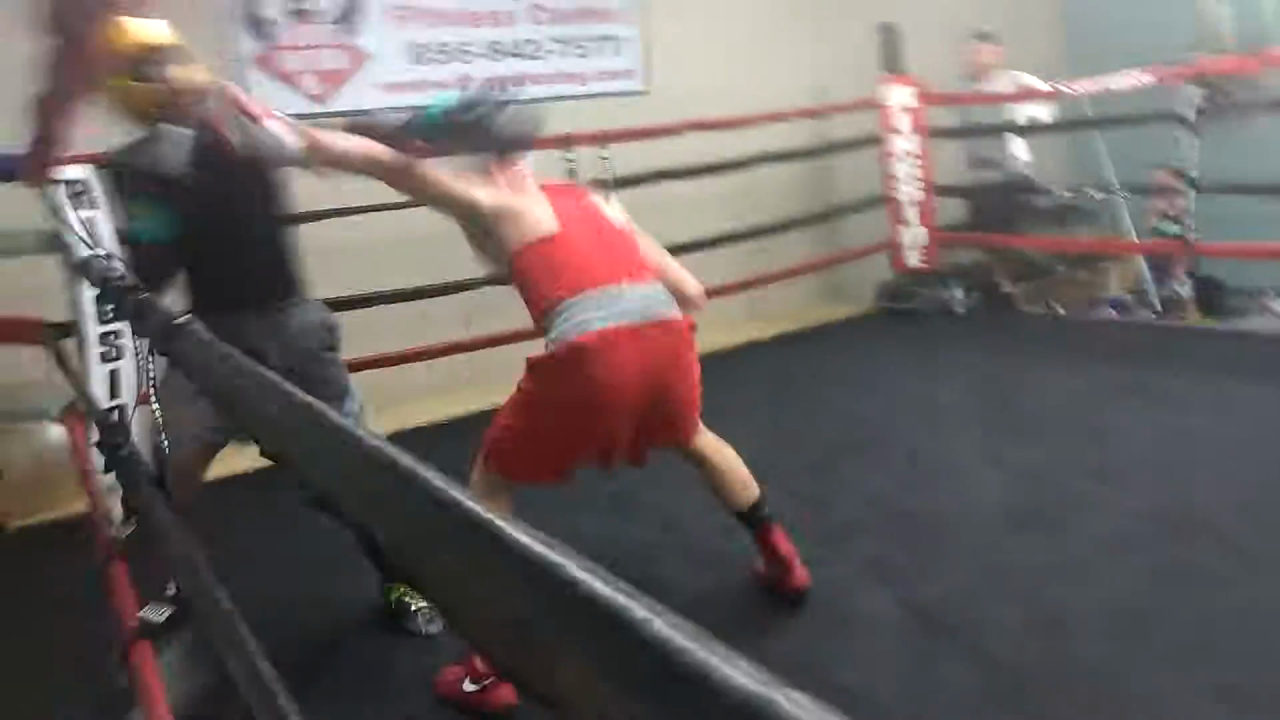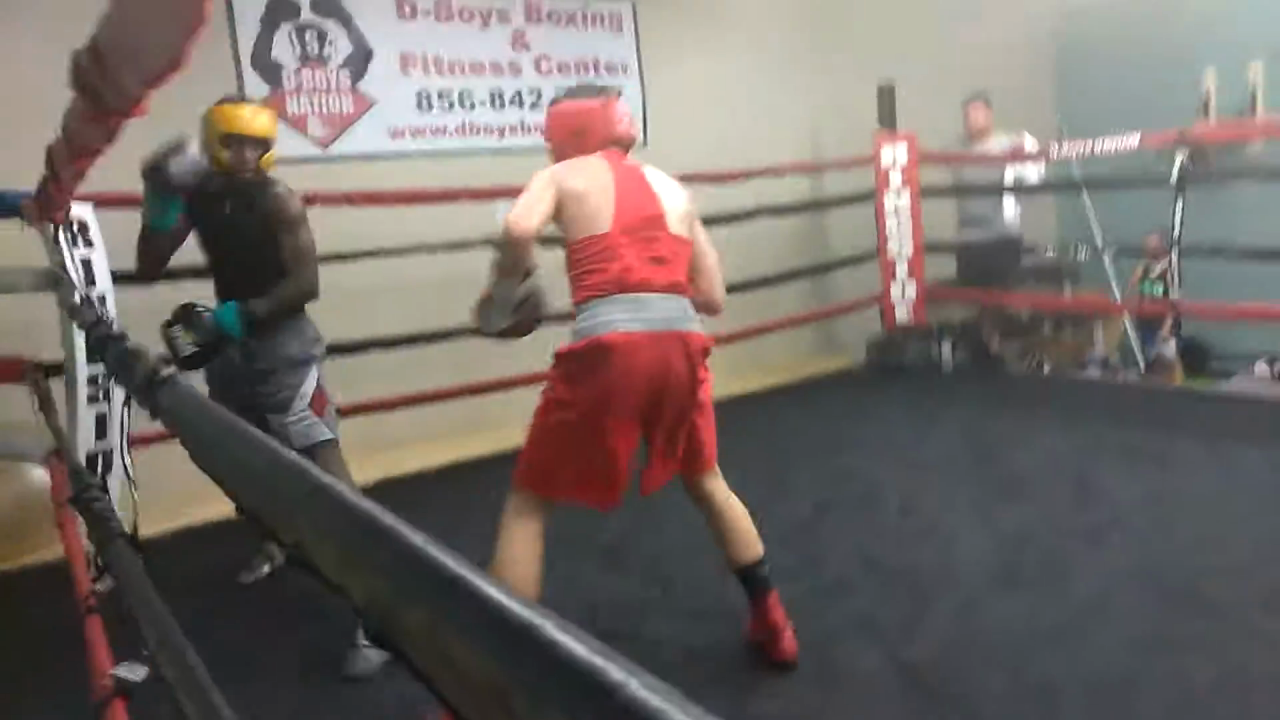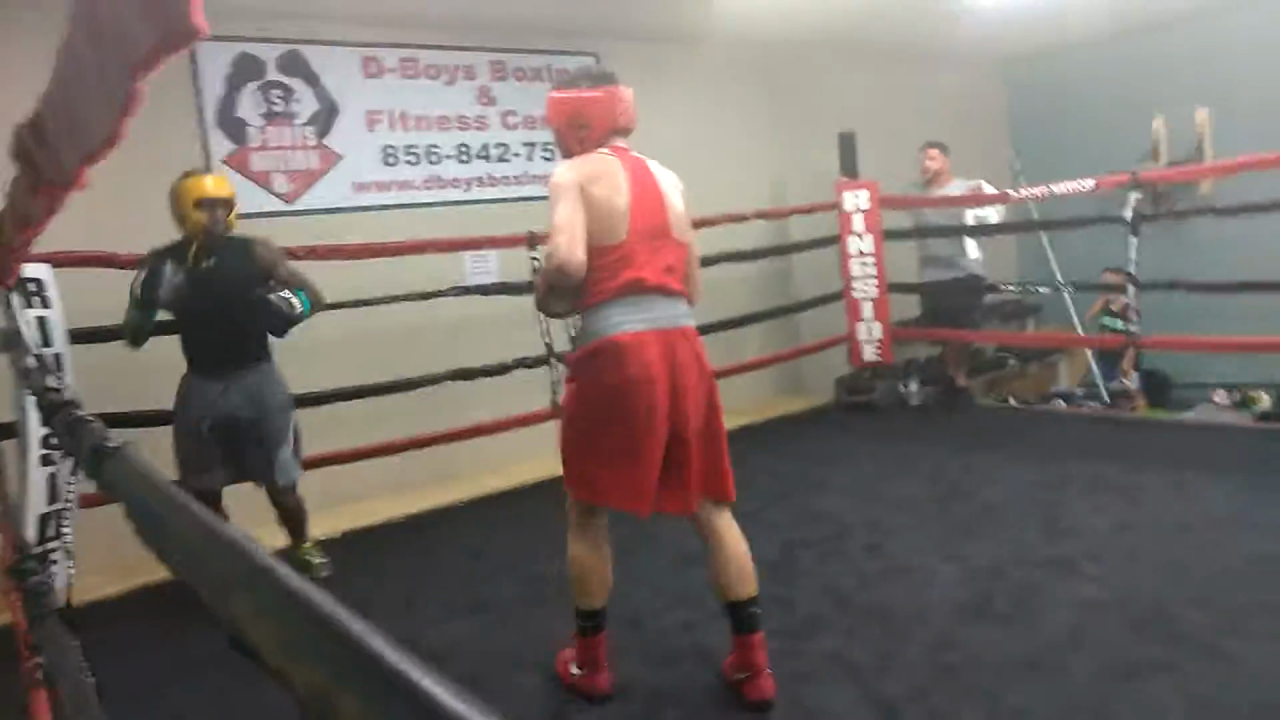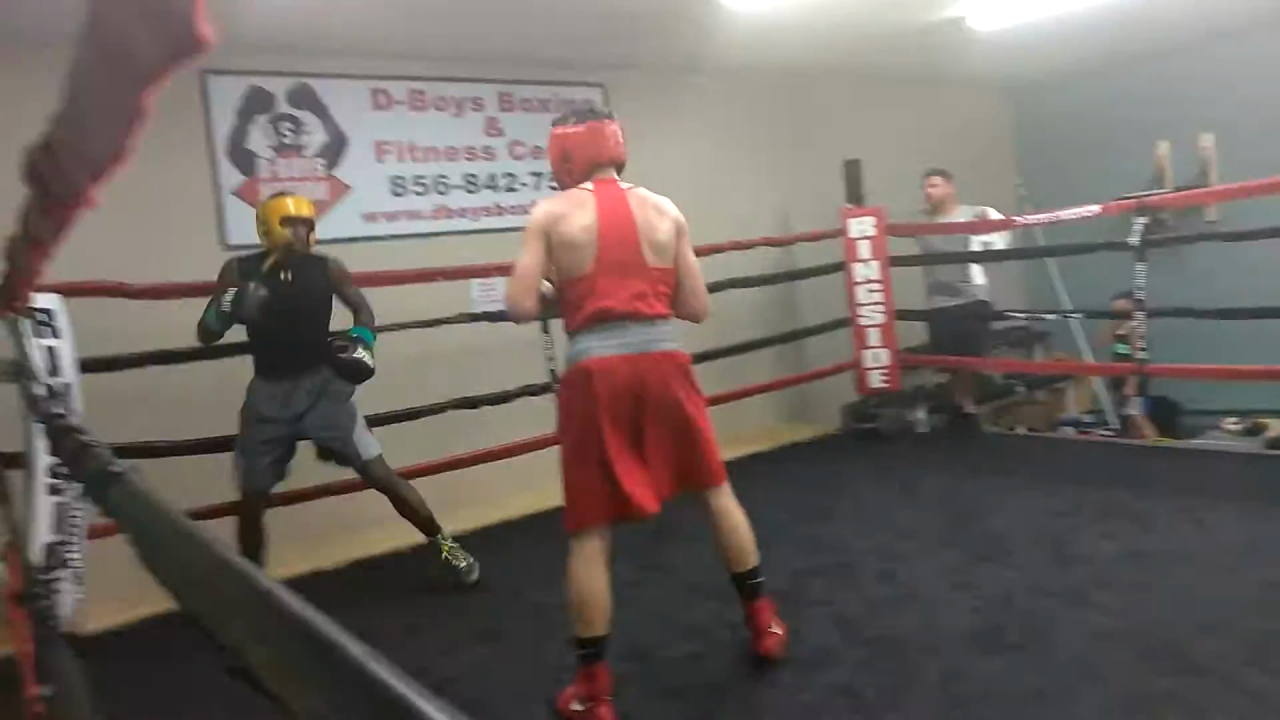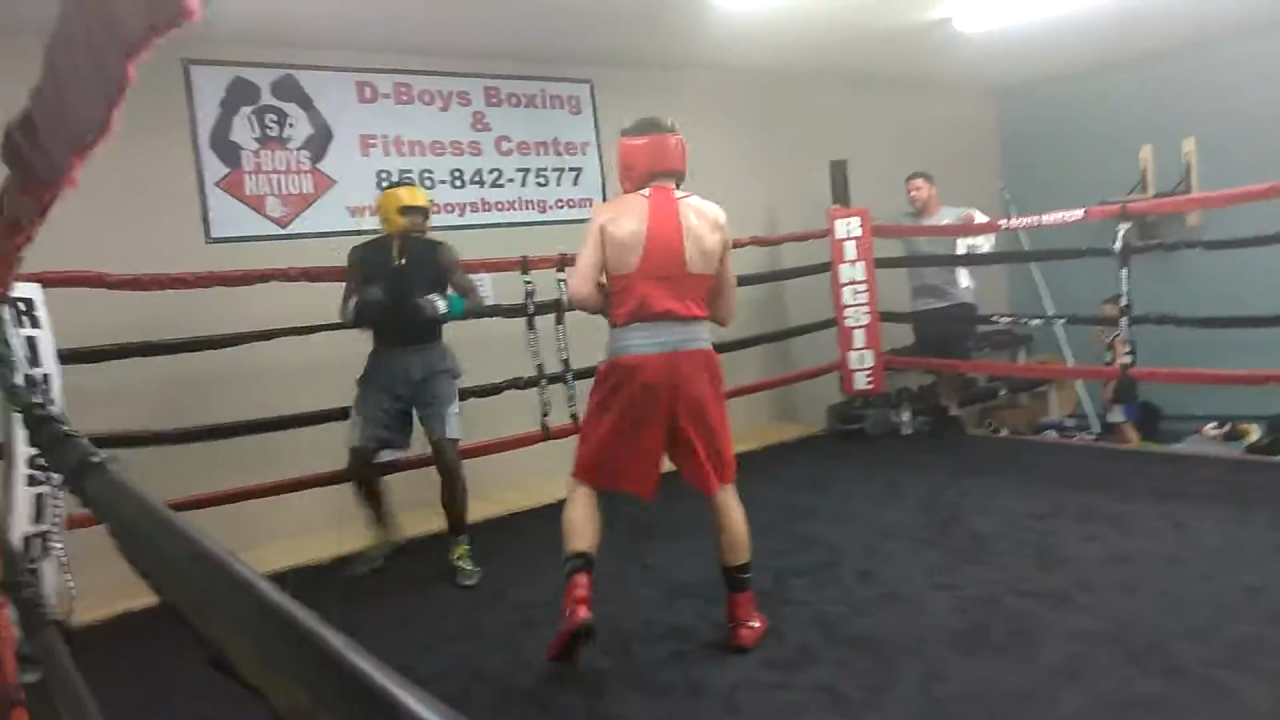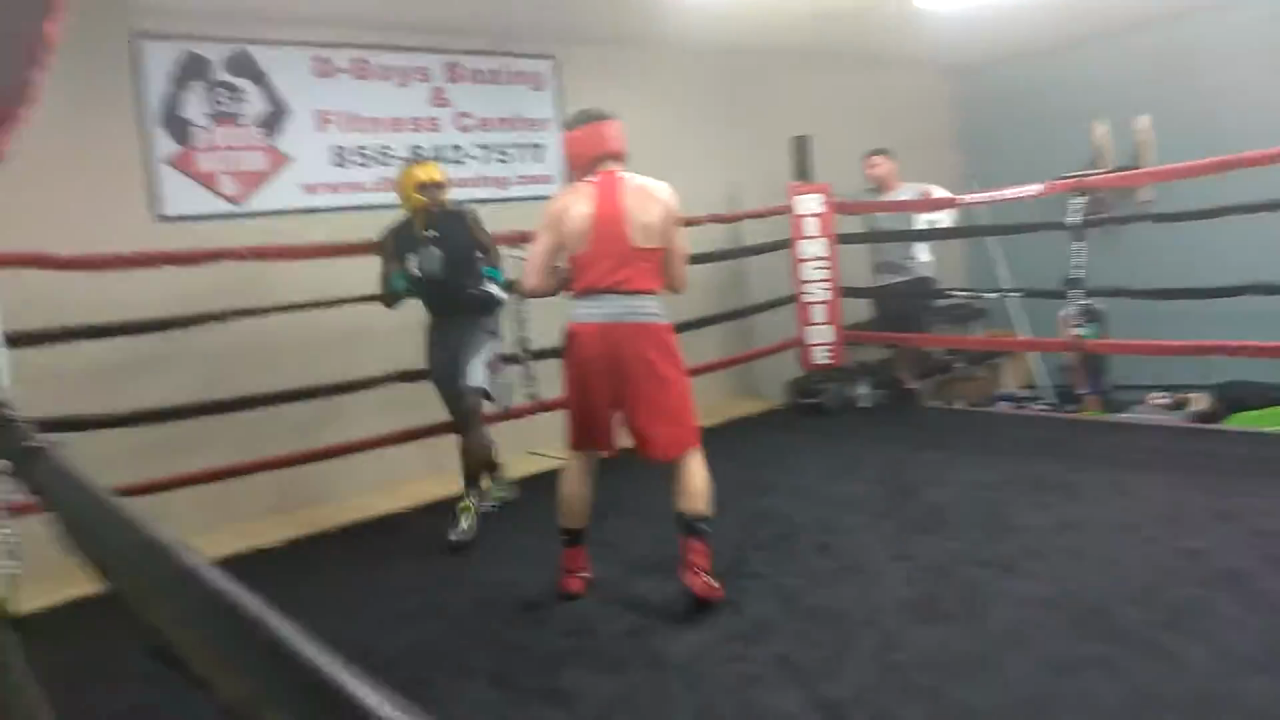
dt=0.4s
person 1, frame 1
left shoulder: (497, 203)
right shoulder: (600, 206)
left elbow: (399, 166)
right elbow: (691, 293)
left wrist: (299, 140)
left hip: (597, 349)
right hip: (664, 333)
left knee: (489, 485)
right knee: (691, 437)
right ankle: (782, 559)
person 1, frame 2
left shoulder: (563, 177)
right shoulder: (673, 189)
left elbow: (517, 230)
right elbow: (712, 297)
left wrist: (505, 290)
left hip: (608, 349)
right hip: (681, 342)
left knee: (527, 506)
right knee: (706, 482)
right ankle: (772, 623)
person 1, frame 3
left shoulder: (575, 174)
right shoulder: (666, 178)
left elbow: (568, 261)
left wrist: (548, 294)
left hip: (616, 350)
right hip: (681, 345)
left knee: (585, 510)
right knee: (710, 506)
left ankle: (590, 660)
right ankle: (752, 659)
person 1, frame 4
left shoulder: (551, 213)
right shoulder: (664, 209)
left elbow: (521, 305)
right elbow: (697, 307)
left hip: (596, 373)
right hip: (664, 362)
left knee: (590, 532)
right knee: (715, 490)
right ankle: (763, 619)
person 1, frame 5
left shoulder: (610, 216)
right shoulder: (713, 218)
left elbow: (581, 293)
right elbow: (725, 313)
left wrist: (619, 305)
left hip: (632, 364)
right hip: (694, 360)
left knee: (586, 482)
right knee: (721, 486)
left ankle: (577, 597)
right ankle: (743, 614)
person 1, frame 6
left shoulder: (564, 205)
right shoulder: (659, 194)
left elbow: (532, 282)
right elbow: (678, 281)
left hip: (588, 332)
right hip: (644, 330)
left knee: (582, 453)
right knee: (684, 448)
left ankle: (573, 568)
right ankle: (697, 561)
person 2, frame 1
left shoulder: (228, 134)
right shoulder: (134, 166)
right elbow: (148, 279)
right wrist: (150, 201)
left hip: (290, 325)
right hip: (212, 337)
left knee: (355, 478)
right knee: (170, 482)
left ankle: (399, 586)
right ankle: (178, 587)
person 2, frame 2
left shoulder: (278, 198)
right shoulder: (199, 192)
left elbow: (305, 283)
right elbow: (148, 267)
left wrist: (229, 317)
right wrist: (162, 194)
left hip: (282, 343)
right hip: (233, 347)
left knee: (322, 471)
right ankle: (271, 544)
person 2, frame 3
left shoulder: (255, 252)
right shoulder: (162, 263)
left elbow: (312, 294)
right elbow: (134, 337)
left wrist: (293, 304)
right wrist: (145, 302)
left hip: (257, 382)
right hip: (202, 389)
left knee: (282, 489)
right knee: (202, 495)
left ankle: (302, 547)
person 2, frame 4
left shoulder: (325, 268)
right shoulder: (239, 272)
left elbow: (361, 308)
right elbow: (206, 335)
left wrist: (362, 342)
right wrist: (226, 310)
left hip: (322, 385)
right hip: (269, 394)
left knee: (379, 473)
right knee: (252, 499)
left ankle: (443, 544)
person 2, frame 5
left shoulder: (439, 253)
right shoulder: (364, 256)
left elbow: (473, 300)
right elbow: (349, 309)
left wrist: (446, 307)
right wrist: (358, 309)
left hip: (431, 360)
right hip: (385, 361)
left knee: (448, 457)
right knee: (360, 461)
left ankle: (461, 547)
right ankle: (384, 532)
person 2, frame 6
left shoulder: (464, 220)
right shoulder: (397, 238)
left elbow: (491, 253)
right elbow: (389, 297)
left wrist: (494, 281)
right wrist: (409, 275)
left hip: (476, 321)
right hip: (442, 328)
left knee: (470, 405)
right knee: (463, 416)
left ankle: (468, 501)
right ankle: (497, 482)
person 3, frame 1
left shoulder: (1019, 83)
left elbow: (1042, 116)
left wrist: (1030, 99)
left hip: (1013, 173)
right hip: (980, 177)
left knee: (1013, 234)
right knee: (988, 236)
left ankle: (1015, 286)
right ankle: (1001, 285)
person 3, frame 2
left shoulder: (1014, 144)
left elbow: (1032, 179)
left wrist: (1022, 160)
left hip: (1002, 234)
right hip: (969, 236)
left knee: (1000, 292)
left ankle: (997, 344)
right ankle: (987, 343)
person 3, frame 3
left shoulder: (970, 188)
right shoulder: (915, 194)
left elbow: (992, 218)
left wrist: (982, 202)
left hip: (964, 273)
right hip: (931, 277)
left knee: (963, 332)
left ankle: (961, 380)
right ankle: (953, 380)
person 3, frame 4
left shoulder: (976, 215)
left elbow: (1000, 240)
left hip: (971, 300)
right hip: (939, 304)
left knee: (971, 359)
left ankle: (968, 407)
right ankle: (962, 407)
person 3, frame 5
left shoulder: (959, 216)
right shoulder: (904, 222)
left elbow: (985, 238)
left hip: (957, 302)
right hip: (923, 307)
left knee: (956, 361)
left ankle: (952, 409)
right ankle: (947, 409)
person 3, frame 6
left shoulder: (920, 193)
left elbow: (945, 211)
left hip: (916, 277)
right hip: (884, 282)
left knee: (917, 335)
left ankle: (912, 382)
right ankle: (906, 382)
